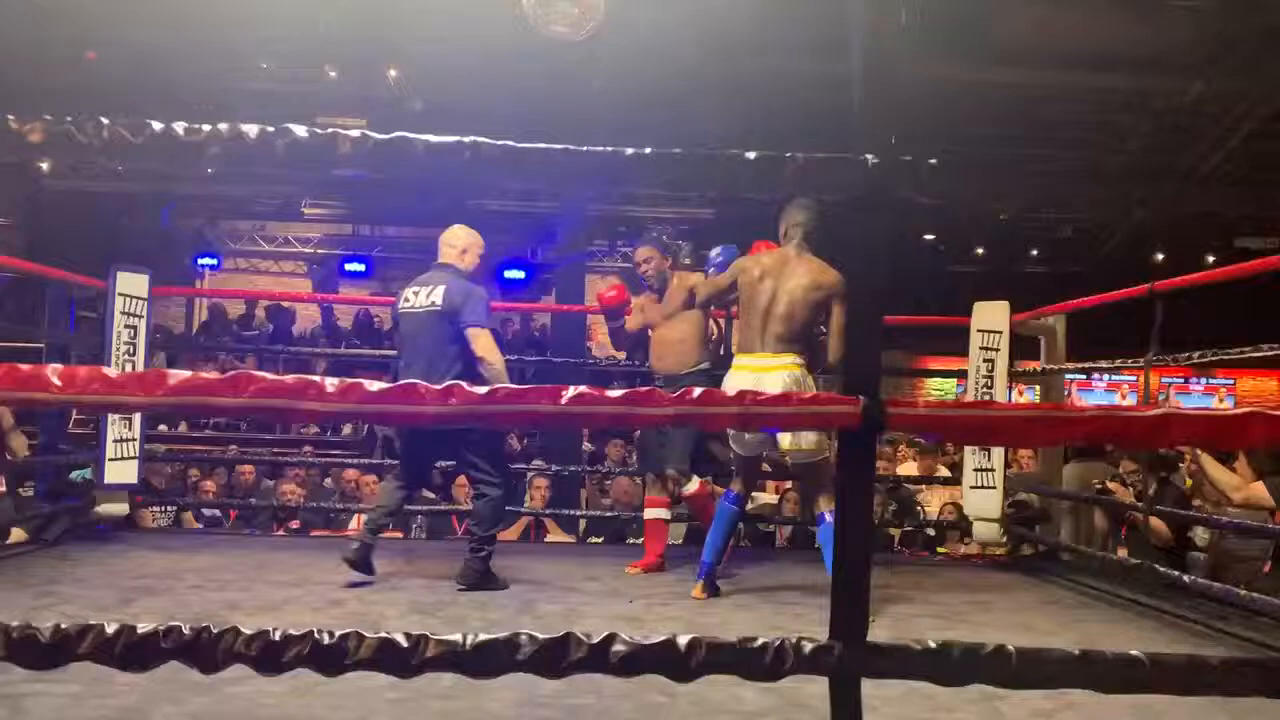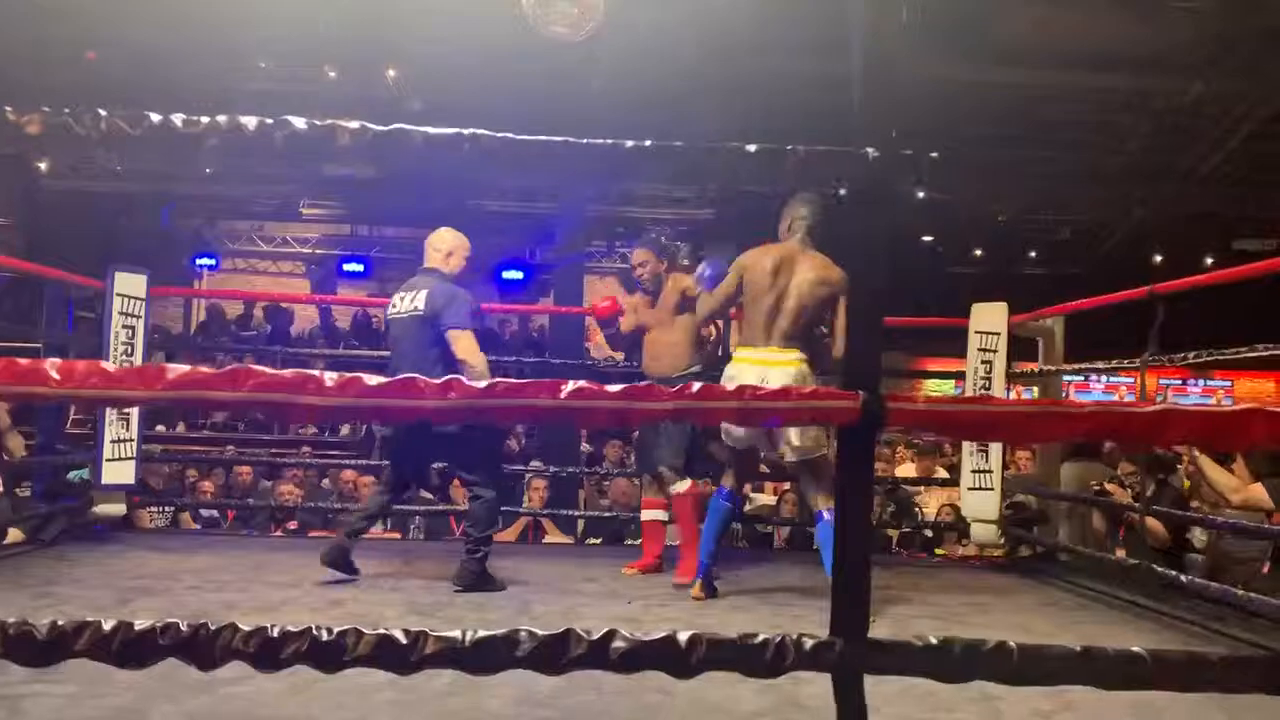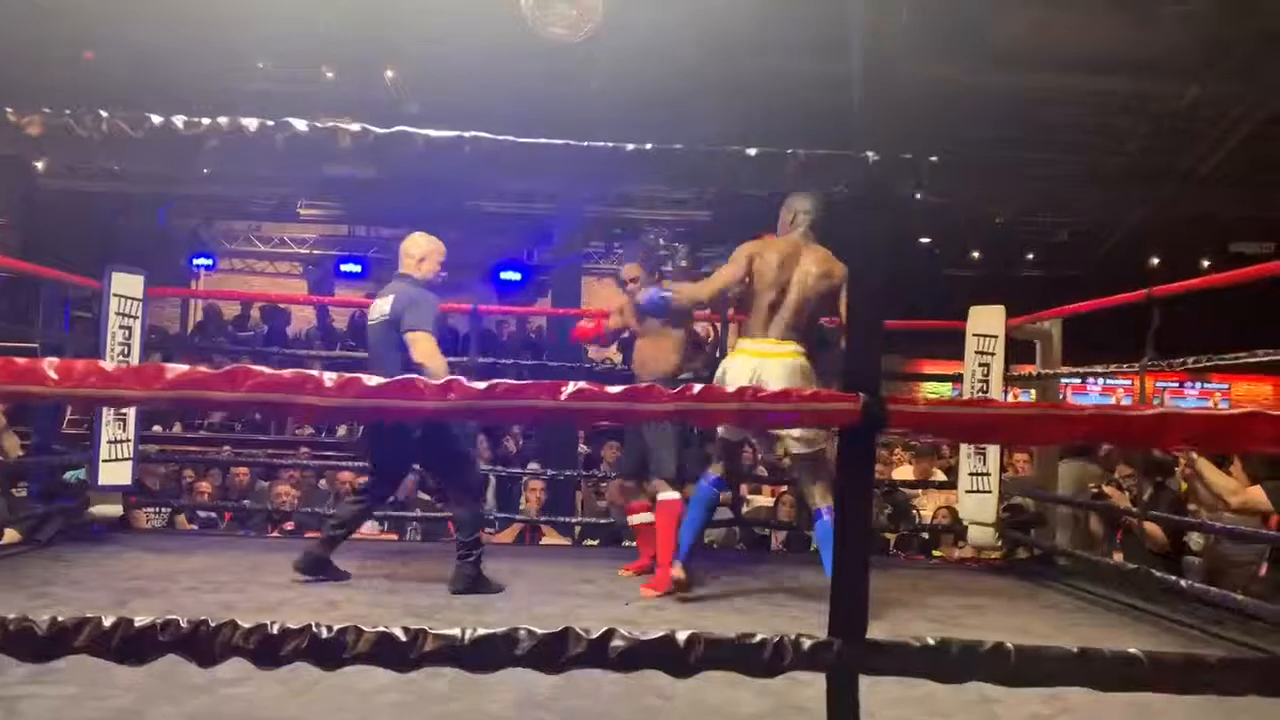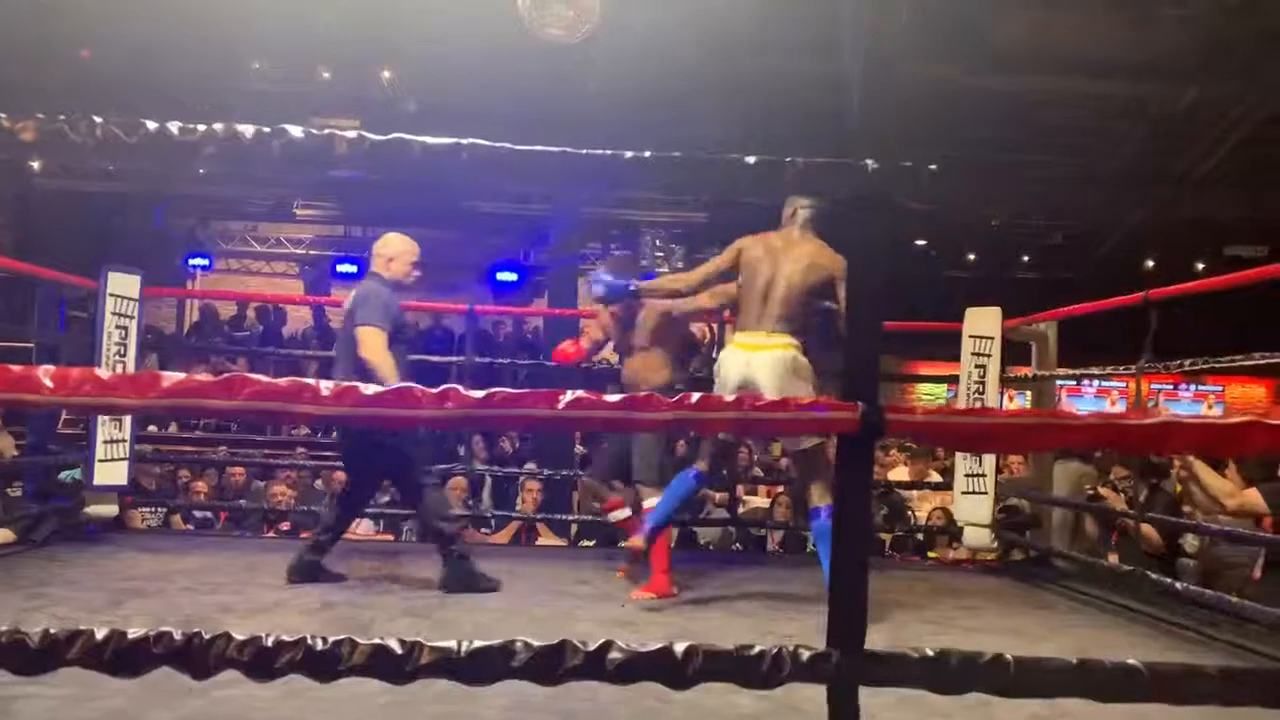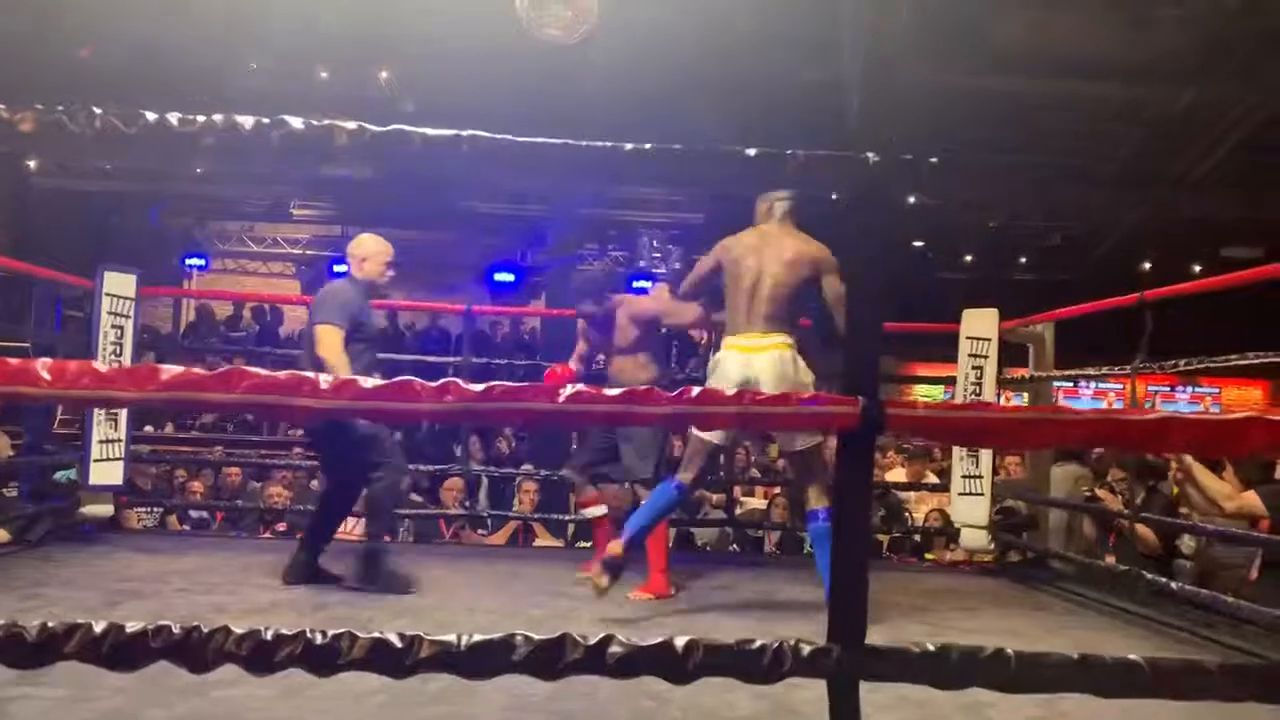
dt=0.1s
person 1, frame 1
left shoulder: (747, 264)
right shoulder: (830, 279)
left elbow: (702, 299)
right elbow: (835, 356)
left wrist: (715, 267)
left hip: (741, 379)
right hip: (787, 379)
left knee: (742, 482)
right knee: (823, 497)
left ankle: (704, 577)
person 1, frame 2
left shoulder: (751, 259)
right shoulder: (834, 275)
left elbow: (705, 314)
right elbow: (839, 352)
left wrist: (706, 284)
left hip: (741, 372)
right hip: (790, 375)
left knee: (735, 474)
right knee: (821, 494)
left ankle: (702, 577)
person 1, frame 3
left shoulder: (754, 250)
right shoulder: (837, 268)
left elbow: (707, 294)
left wrist: (659, 300)
left hip: (740, 365)
right hip: (789, 367)
left knee: (725, 464)
right knee: (819, 492)
left ankle: (681, 560)
person 1, frame 4
left shoulder: (750, 244)
right shoulder: (834, 262)
left elbow: (689, 284)
left wrist: (626, 288)
left hip: (736, 358)
right hip: (781, 361)
left knee: (707, 462)
right knee: (819, 484)
left ankle: (645, 532)
person 1, frame 5
left shoulder: (730, 244)
right shoulder: (817, 254)
left elbow: (687, 290)
right elbow: (845, 328)
left hip: (728, 362)
right hip: (778, 363)
left knee: (689, 472)
right knee: (816, 490)
left ankle: (625, 541)
person 2, frame 1
left shoulder: (411, 291)
right shoulder: (468, 291)
right elbow: (485, 352)
left knee: (408, 478)
right knee: (491, 483)
left ankle: (365, 542)
right ankle: (477, 567)
person 2, frame 2
left shoulder: (400, 296)
right shoulder: (451, 295)
right elbow: (467, 354)
left knee: (396, 481)
right knee: (484, 483)
left ankle: (343, 544)
right ankle: (473, 569)
person 2, frame 3
left shoulder: (382, 300)
right shoulder: (418, 300)
right elbow: (425, 356)
left knee: (377, 486)
right knee: (464, 486)
left ankle: (317, 555)
right ankle: (468, 572)
person 2, frame 4
left shoulder: (366, 296)
right shoulder: (376, 297)
right elbow: (373, 351)
left knee: (360, 488)
right knee: (420, 487)
left ankle: (310, 560)
right ankle: (457, 568)
person 2, frame 5
left shoulder: (352, 299)
right shoulder: (338, 296)
right elbow: (328, 350)
left knee: (343, 485)
right knee: (391, 470)
left ankle: (303, 563)
right ankle: (373, 563)
person 3, frame 1
left shoulder: (691, 284)
right shoulder: (643, 302)
right elbow: (624, 343)
right wrist: (613, 316)
left hip: (691, 384)
right hip: (660, 387)
left knee: (677, 470)
right knee: (653, 473)
right ankle: (653, 555)
person 3, frame 2
left shoulder: (685, 286)
right shoulder: (636, 303)
right elbow: (618, 342)
right wrist: (607, 323)
left hip: (684, 386)
left knee: (669, 469)
right knee: (649, 475)
left ankle: (691, 554)
right ankle: (651, 555)
person 3, frame 3
right shoulder: (626, 305)
right elbow: (603, 335)
right wrist: (591, 332)
left hip: (672, 394)
left knee: (661, 478)
right knee: (630, 480)
left ankle: (667, 571)
right ankle: (650, 554)
person 3, frame 4
left shoulder: (659, 309)
right shoulder: (608, 316)
right elbow: (588, 345)
right wrist: (574, 350)
left knee: (647, 484)
right knee: (595, 479)
left ankle: (662, 578)
person 3, frame 5
left shoulder: (638, 310)
right shoulder: (588, 323)
left elbow: (691, 317)
right elbow: (581, 357)
right wrist: (570, 369)
left knee: (642, 484)
right knee: (578, 473)
left ankle: (659, 580)
right ankle: (607, 547)
